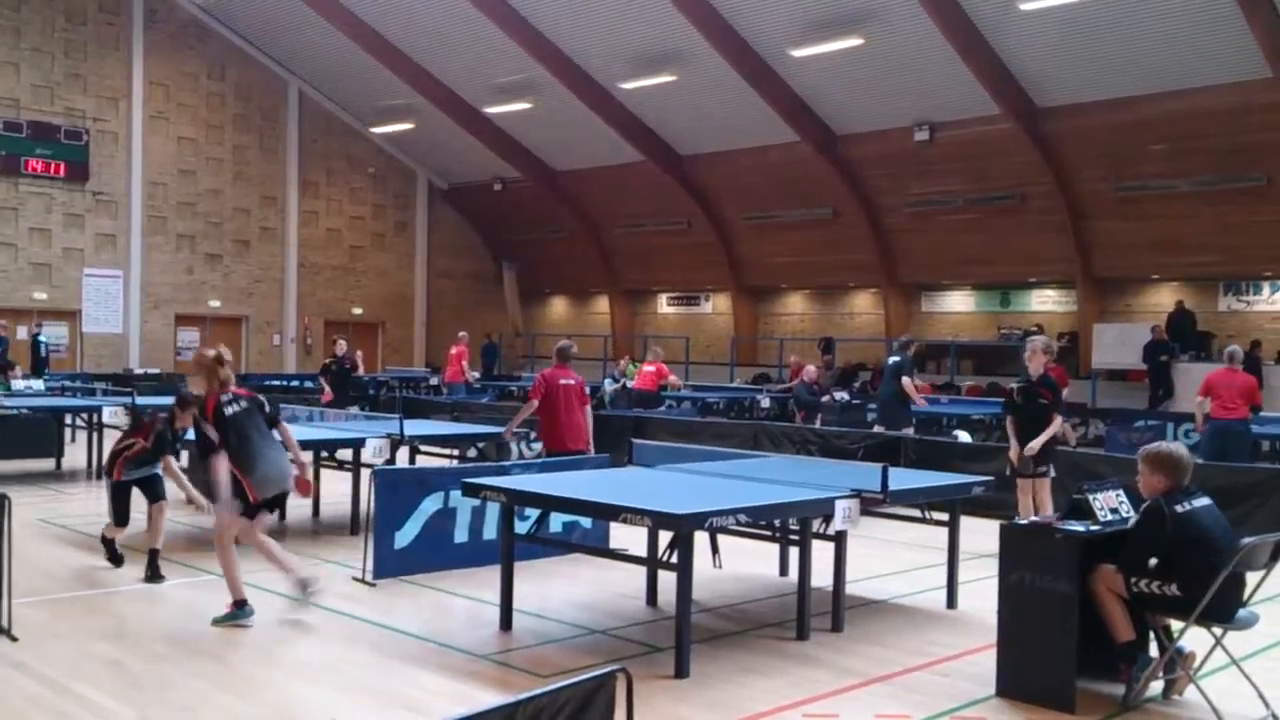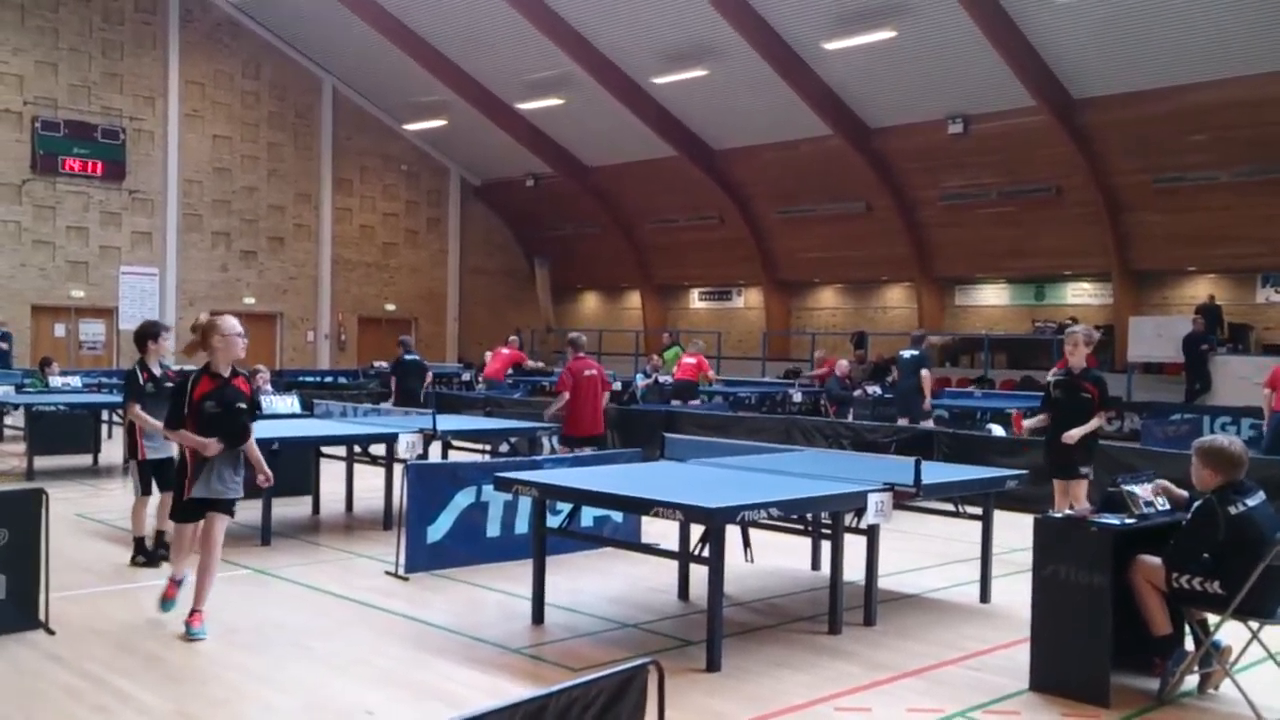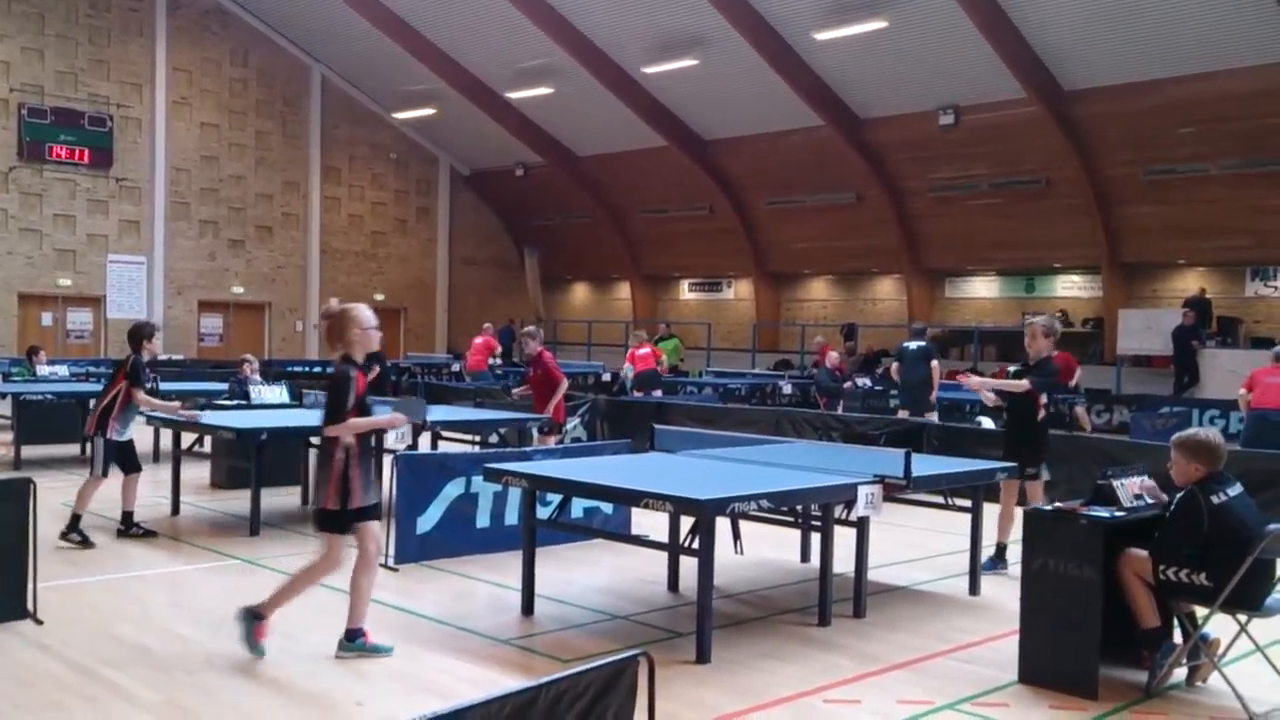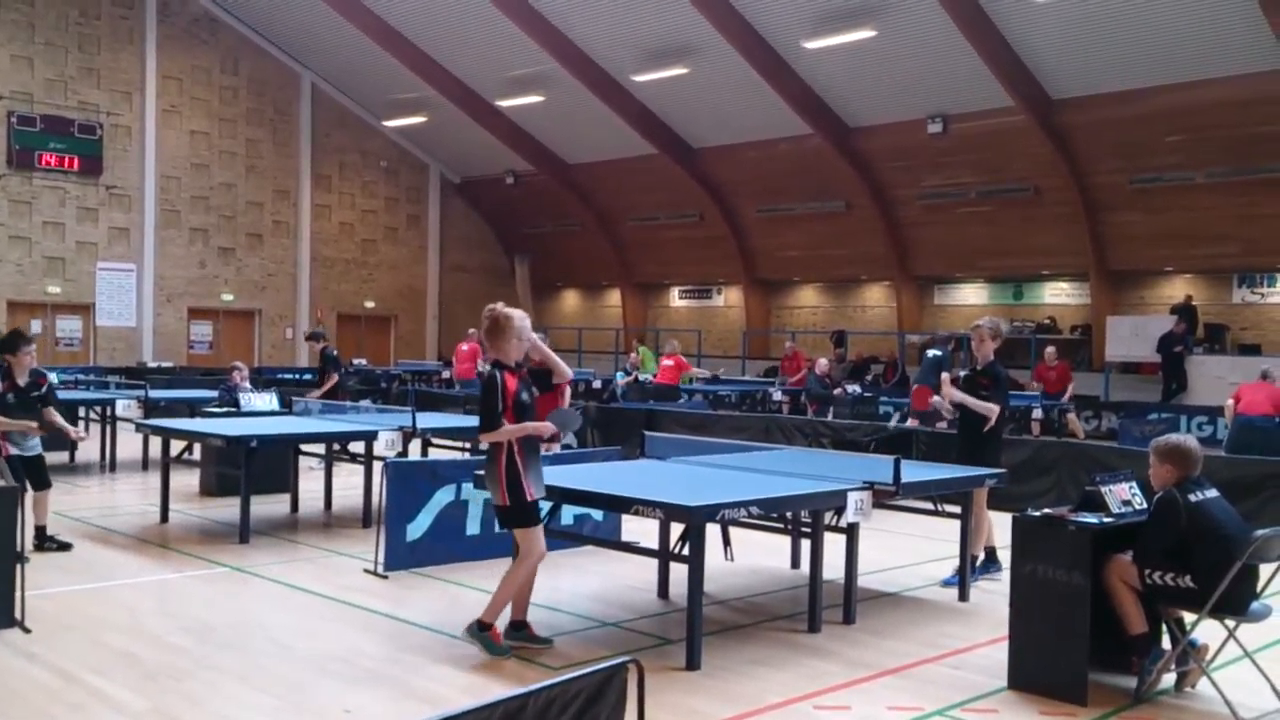
dt=1s
person 1, frame 1
left shoulder: (205, 414)
right shoulder: (246, 396)
left elbow: (218, 458)
right elbow: (282, 428)
left wrist: (224, 503)
right wrist: (300, 459)
left hip: (256, 481)
right hip: (279, 473)
left knee: (223, 538)
right knee: (252, 534)
left ankle: (240, 607)
right ankle: (300, 581)
person 1, frame 2
left shoulder: (244, 384)
right shoulder: (192, 383)
right elbow: (171, 429)
left wrist: (259, 464)
right wrist: (199, 442)
left hip: (229, 475)
right hip: (195, 473)
left knee: (214, 543)
right knee: (184, 543)
left ankle: (196, 613)
right ankle: (175, 579)
person 1, frame 3
left shoulder: (355, 373)
right shoulder: (343, 376)
right elbow: (333, 427)
right wrist: (383, 422)
left hip: (357, 478)
right hip: (340, 478)
left knee: (372, 550)
right knee: (330, 561)
left ankle: (355, 635)
right ankle: (258, 614)
person 1, frame 4
left shoulder: (521, 374)
right shoulder: (495, 379)
left elbow: (564, 375)
right elbow: (486, 433)
left wrist: (538, 347)
right wrist: (531, 428)
left hip: (526, 473)
right hip: (509, 476)
left knee: (529, 551)
right knee: (534, 552)
left ankle: (517, 625)
right ankle: (484, 624)
person 2, frame 1
left shoulder: (1158, 508)
right shoulder: (1200, 500)
left elbow: (1129, 564)
right wrist: (1142, 528)
left hip: (1199, 597)
right hip: (1227, 596)
left knee: (1101, 576)
right knee: (1149, 574)
left ankle: (1137, 663)
right ankle: (1172, 655)
person 2, frame 2
left shoulder: (1210, 509)
right shoulder: (1252, 492)
left elbow: (1174, 558)
right wrist: (1176, 495)
left hip: (1241, 594)
left knee: (1140, 567)
right knee: (1186, 571)
left ankle: (1172, 656)
right ankle: (1208, 649)
person 2, frame 3
left shoulder: (1193, 498)
right shoulder: (1229, 485)
left elbow: (1160, 552)
right wrist: (1163, 499)
left hip: (1230, 586)
right hip: (1254, 583)
left knee: (1128, 561)
right knee: (1170, 567)
left ankle: (1160, 650)
right ankle: (1196, 642)
person 2, frame 4
left shoulder: (1170, 499)
right shoulder: (1207, 491)
left elbow: (1144, 556)
left wrist: (1129, 557)
right wrist: (1138, 557)
left hip: (1214, 589)
right hip: (1239, 587)
left knee: (1114, 568)
right knee: (1157, 572)
left ankle: (1148, 656)
right ankle: (1185, 649)
person 3, frame 1
left shoulder: (1052, 386)
right shoulder: (1017, 386)
left elbow: (1057, 420)
right elbow: (1010, 418)
left wrist: (1039, 441)
right wrist: (1013, 443)
left hip: (1042, 447)
right hip: (1020, 448)
left knee: (1042, 493)
right knee: (1024, 492)
person 3, frame 2
left shoulder: (1096, 380)
right shoulder: (1055, 379)
left elbow: (1101, 417)
right elbow: (1047, 415)
left wrist: (1080, 431)
right wrist: (1029, 423)
left hip: (1082, 445)
right hip: (1056, 444)
left knee: (1078, 497)
right knee: (1061, 496)
person 3, frame 3
left shoulder: (1049, 370)
right shoulder: (1017, 368)
left elbow: (1022, 386)
right elbow: (995, 400)
left wrist: (985, 381)
right wrist: (981, 390)
left hip: (1034, 442)
right hip: (1012, 440)
left knee: (1036, 501)
right knee: (1006, 498)
right ankle: (999, 555)
person 3, frame 4
left shoulder: (999, 376)
right shoulder: (967, 375)
left elbow: (994, 411)
right elbow: (955, 411)
left wrist: (962, 397)
left hip: (986, 449)
right hip: (966, 447)
left knee: (977, 505)
right knee: (977, 505)
left ankle: (969, 566)
right ankle: (990, 560)
person 4, frame 1
left shoulder: (180, 429)
right shoulder: (160, 428)
right elbow: (170, 467)
right wrist: (195, 496)
left hip: (149, 467)
right hip: (122, 467)
left knee: (159, 506)
right knee: (120, 524)
left ankle: (152, 564)
right ankle: (108, 537)
person 4, frame 2
left shoulder: (168, 374)
right shoulder: (135, 375)
right elbow: (134, 412)
right wrist: (165, 429)
left hip: (164, 446)
right hip: (141, 446)
left knee: (168, 493)
right knee: (143, 496)
left ankle: (160, 544)
right ankle: (139, 550)
person 4, frame 3
left shoulder: (141, 366)
right shoulder: (135, 363)
left elbow: (150, 402)
right elbow: (139, 398)
left wrist: (181, 412)
right wrist: (174, 406)
left hip: (121, 428)
right hip: (105, 426)
left knee: (133, 473)
right knee: (98, 476)
left ankle: (127, 524)
right ankle: (72, 528)
person 4, frame 4
left shoulder: (40, 378)
left elbow: (48, 411)
left wrist: (68, 428)
right wrist: (22, 425)
left hip: (31, 444)
left knee: (43, 488)
left ankle: (41, 537)
